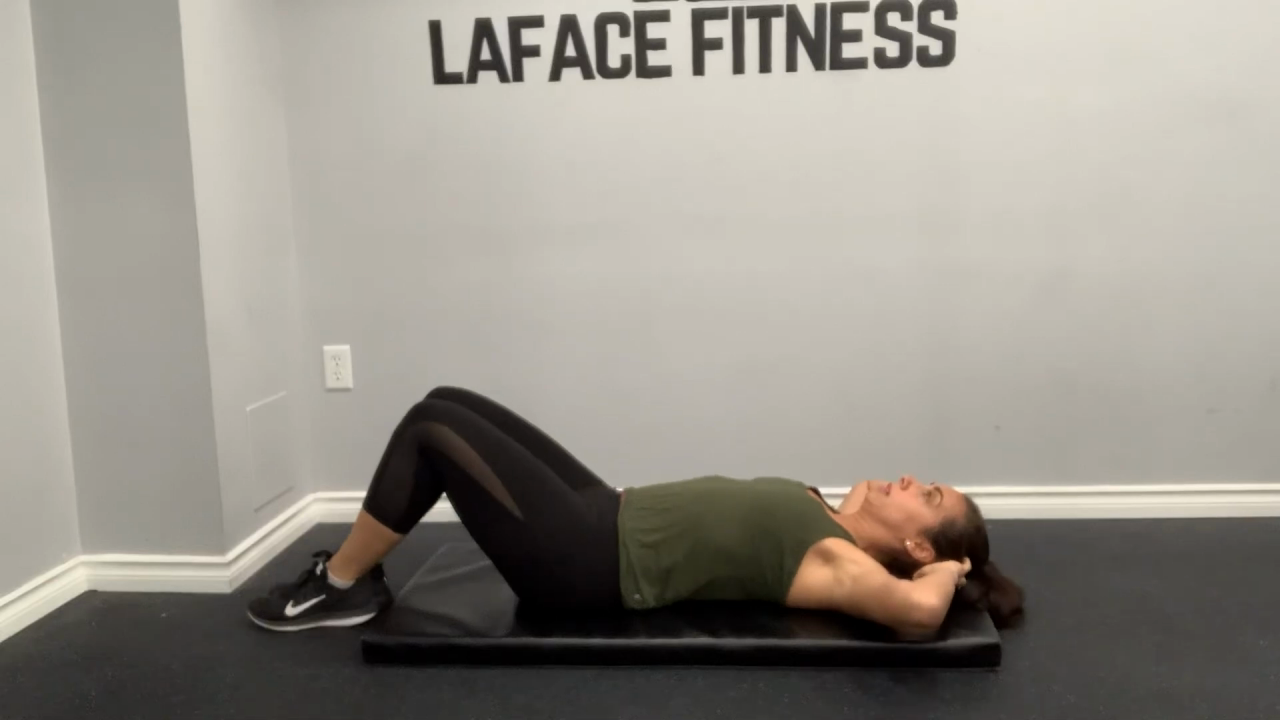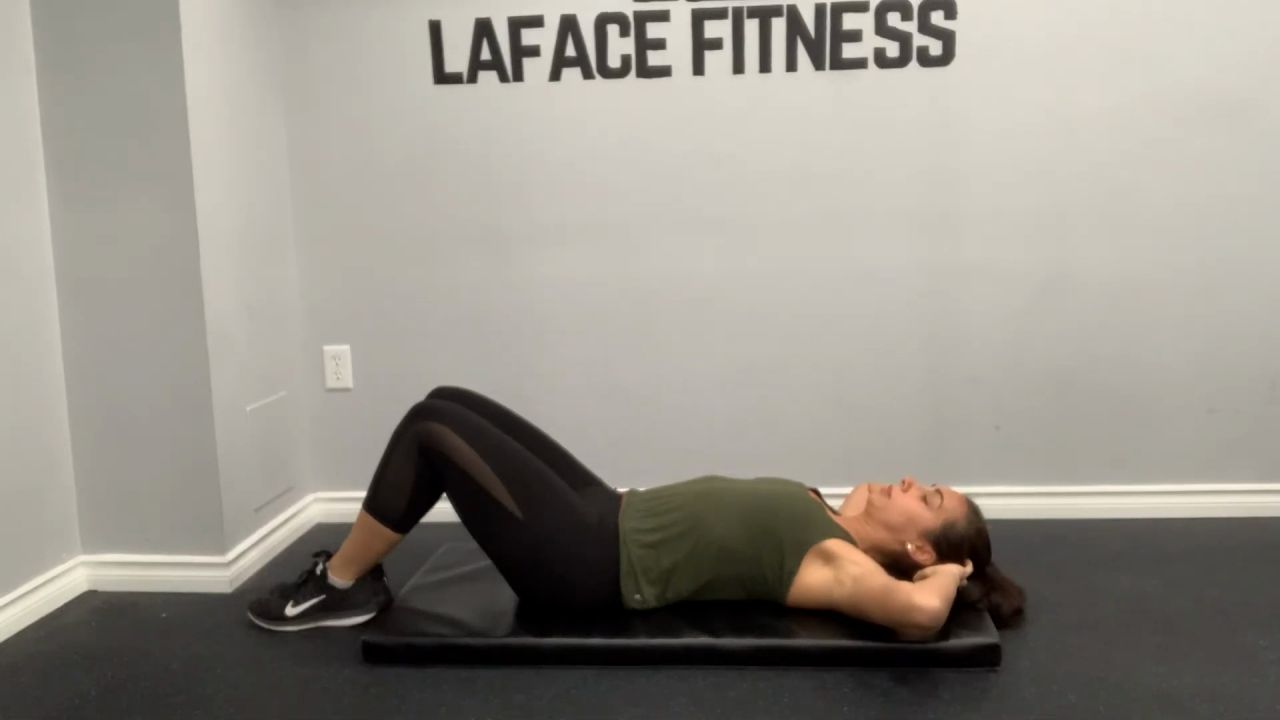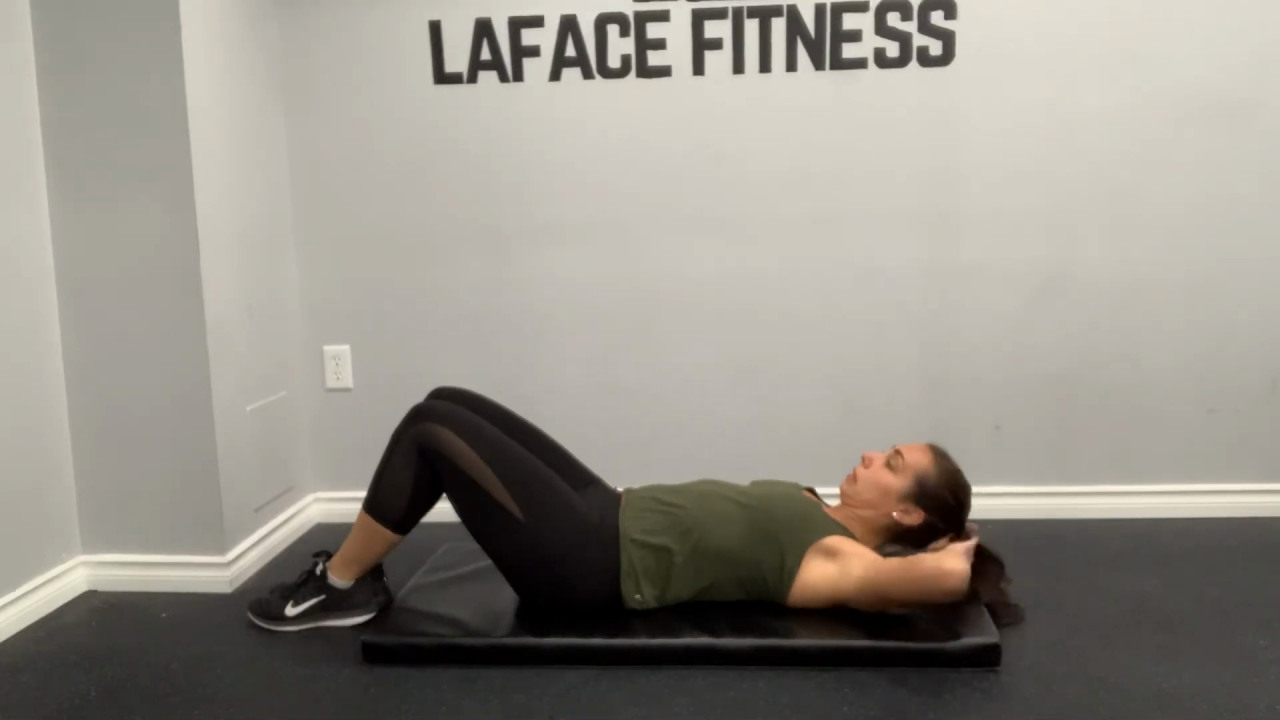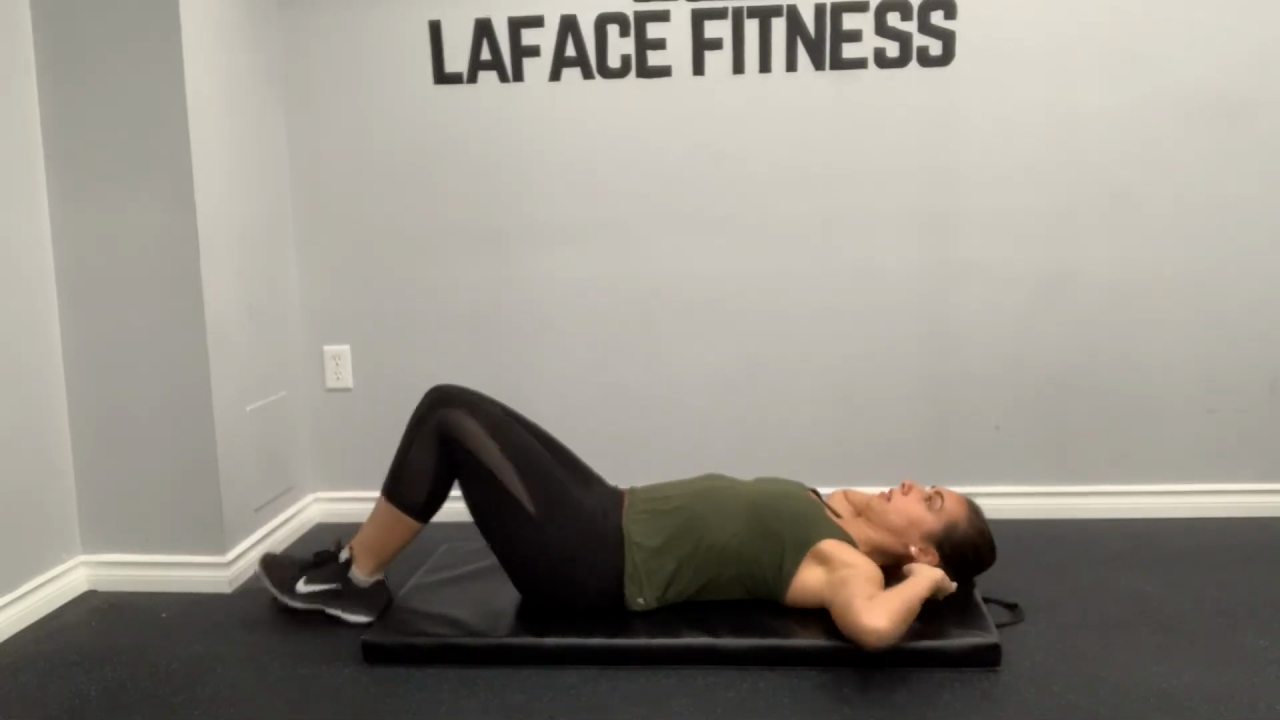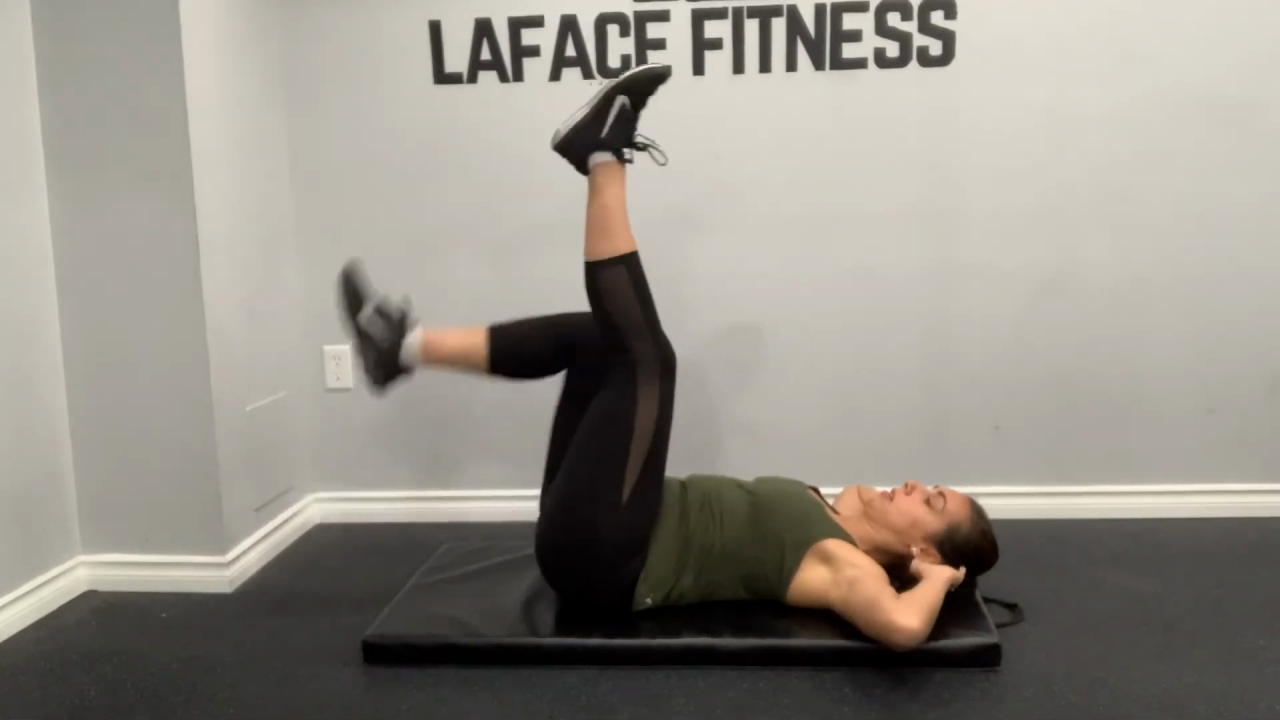
dt=1s
person 1, frame 1
left shoulder: (838, 565)
right shoulder: (830, 529)
left elbow: (920, 610)
left wrist: (948, 572)
right wrist: (865, 494)
left hip: (586, 564)
right hip: (605, 519)
left knee: (431, 430)
right knee: (447, 403)
left ankle: (340, 587)
right ankle: (356, 571)
person 1, frame 2
left shoulder: (838, 564)
right shoulder: (830, 527)
left elbow: (921, 612)
left wrist: (948, 574)
left hip: (587, 564)
right hip: (606, 518)
left knee: (430, 430)
right knee: (446, 404)
left ankle: (340, 585)
right ankle: (356, 570)
person 1, frame 3
left shoulder: (845, 567)
right shoulder: (833, 524)
left elbow: (953, 573)
left wrist: (960, 546)
left hip: (588, 566)
right hip: (611, 520)
left knee: (430, 430)
right knee: (446, 405)
left ankle: (336, 587)
right ankle: (357, 569)
person 1, frame 4
left shoulder: (850, 567)
right shoulder: (839, 527)
left elbow: (874, 628)
left wrist: (921, 584)
left hip: (589, 564)
right hip: (610, 516)
left knee: (452, 423)
right knee: (448, 407)
left ankle: (353, 577)
right ankle: (359, 568)
person 1, frame 5
left shoulder: (850, 570)
right shoulder: (840, 530)
left elbow: (903, 626)
left wrist: (939, 580)
left hip: (606, 568)
right hip: (600, 542)
left knee: (645, 359)
right knee: (593, 336)
left ankle: (606, 160)
right ankle: (404, 346)
